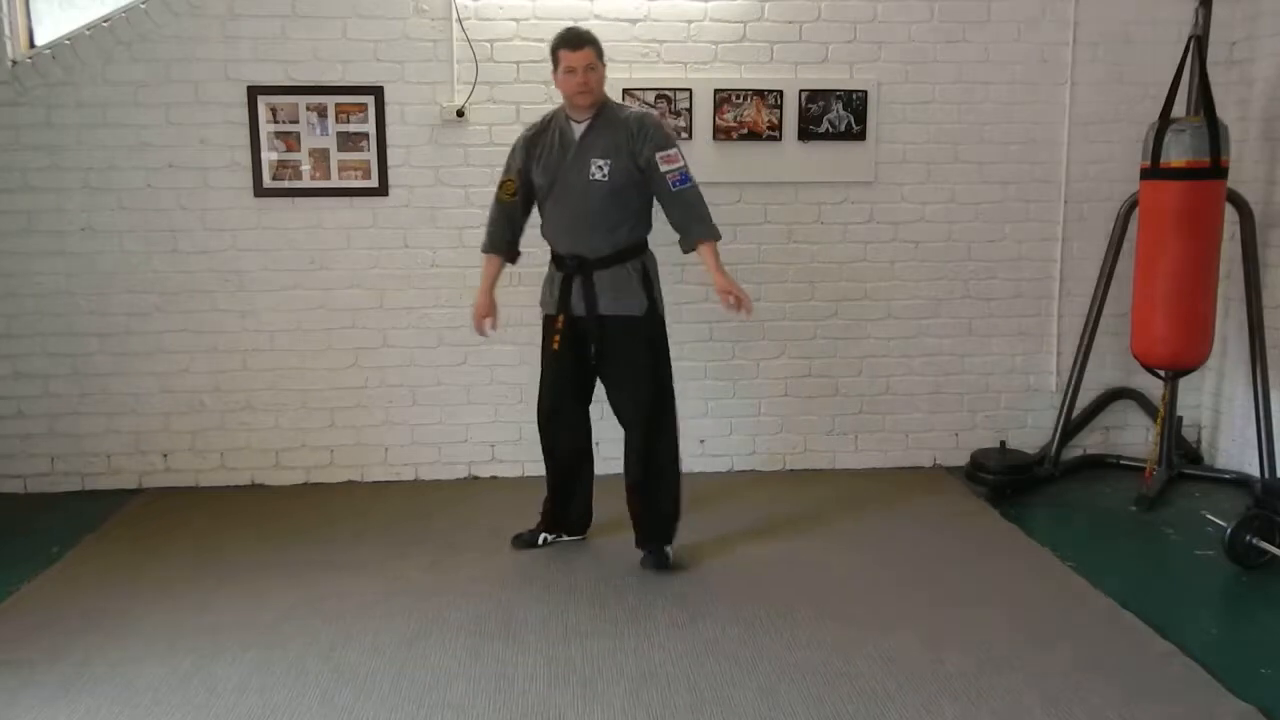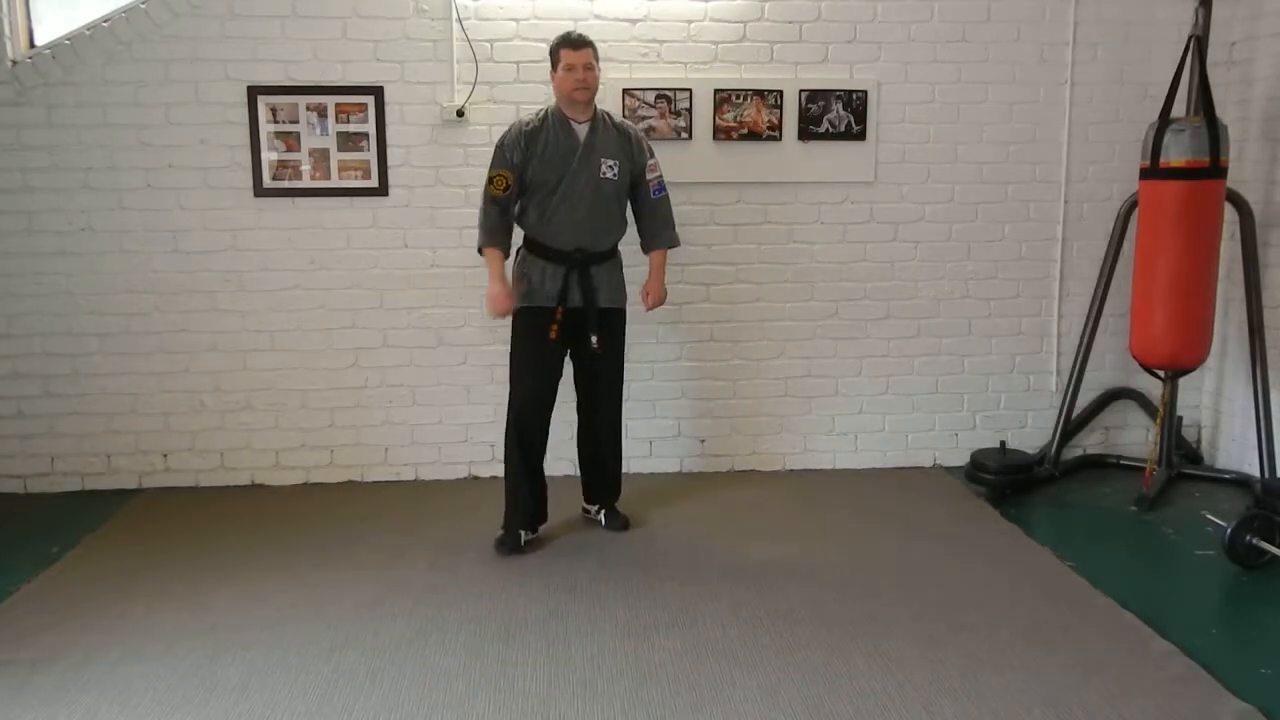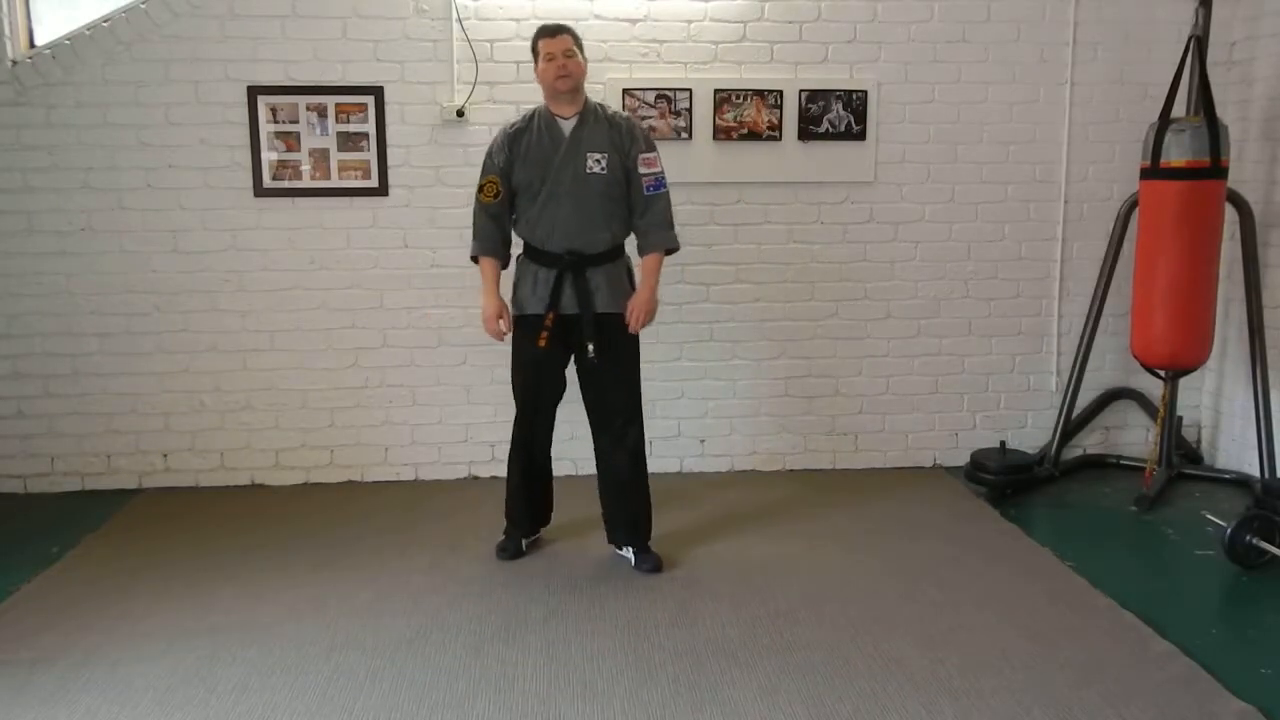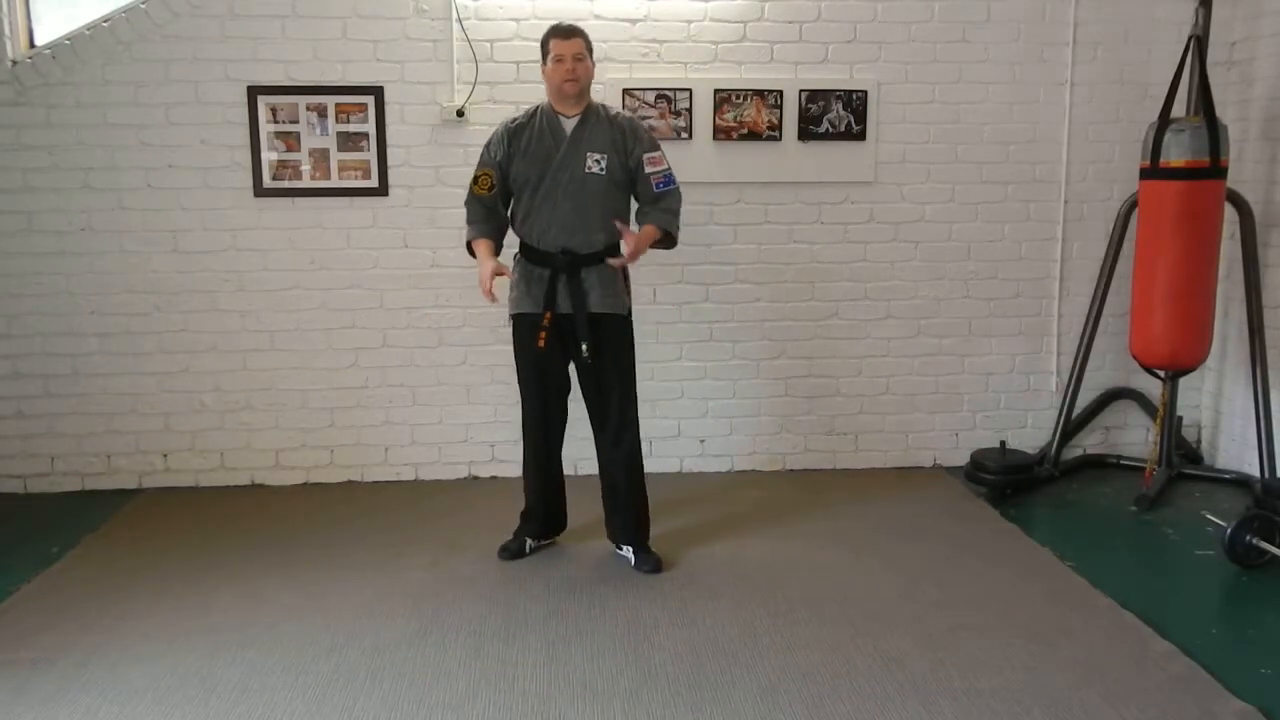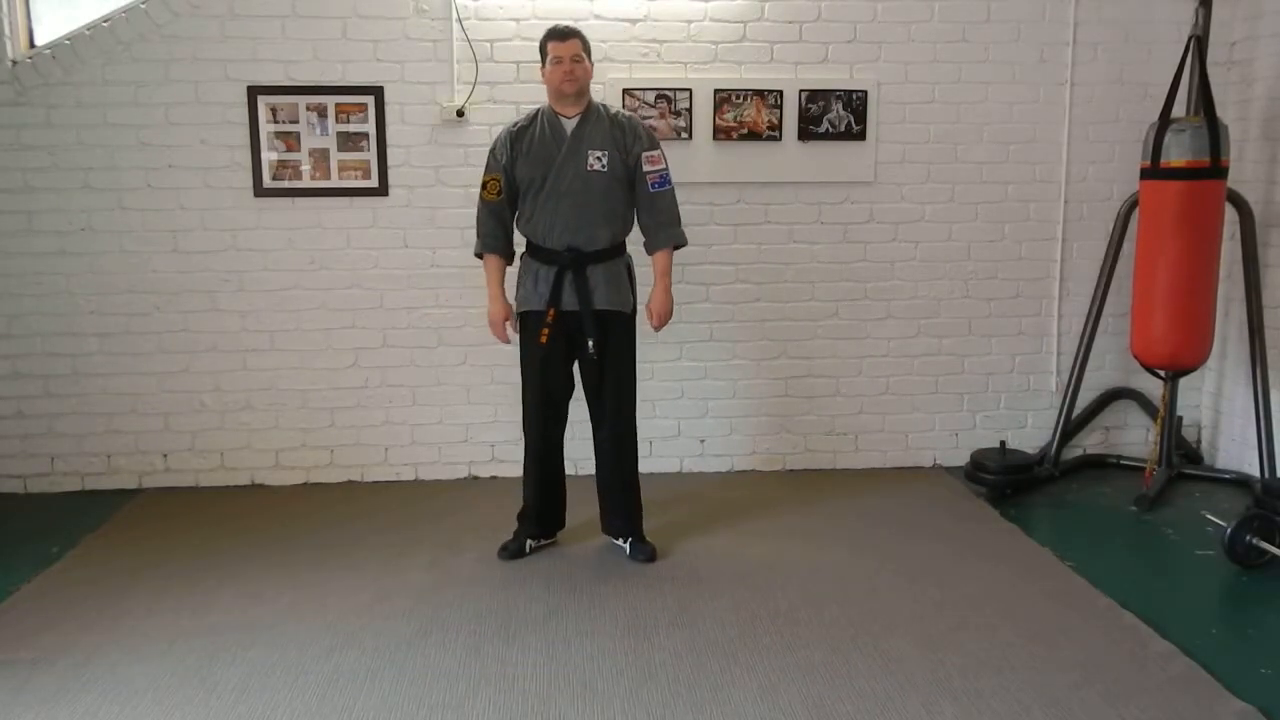
dt=1s
person 1, frame 1
left shoulder: (640, 130)
right shoulder: (535, 140)
left elbow: (683, 203)
right elbow: (507, 216)
left wrist: (717, 272)
right wrist: (486, 290)
left hip: (625, 288)
right hip: (565, 289)
left knee: (645, 415)
right knee: (559, 412)
left ankle: (656, 538)
right ankle: (564, 521)
person 1, frame 2
left shoulder: (626, 138)
right shoulder: (523, 136)
left elbow: (651, 208)
right elbow: (495, 210)
left wrist: (656, 273)
right wrist: (497, 279)
left hip: (602, 281)
right hip: (540, 282)
left knee: (602, 401)
right knee: (528, 404)
left ankle: (600, 499)
right ankle: (521, 519)
person 1, frame 3
left shoulder: (624, 132)
right shoulder: (512, 140)
left elbow: (652, 214)
right elbow: (491, 223)
left wrist: (647, 286)
right wrist: (491, 294)
left hip: (607, 289)
right hip: (538, 288)
left knee: (618, 419)
right knee: (531, 415)
left ankle: (630, 536)
right ankle: (524, 524)
person 1, frame 4
left shoulder: (626, 132)
right shoulder: (512, 135)
left elbow: (663, 199)
right elbow: (482, 204)
left wrist: (643, 237)
right wrist: (486, 255)
left hip: (602, 288)
right hip: (535, 289)
left knee: (615, 416)
right knee: (541, 415)
left ankle: (630, 535)
right ankle: (540, 526)
person 1, frame 5
left shoulder: (627, 132)
right shoulder: (515, 138)
left elbow: (658, 211)
right elbow: (493, 220)
left wrist: (662, 286)
right wrist: (496, 294)
left hip: (608, 286)
right hip: (540, 286)
left knee: (614, 413)
right knee: (541, 414)
left ankle: (625, 526)
right ankle: (537, 524)
